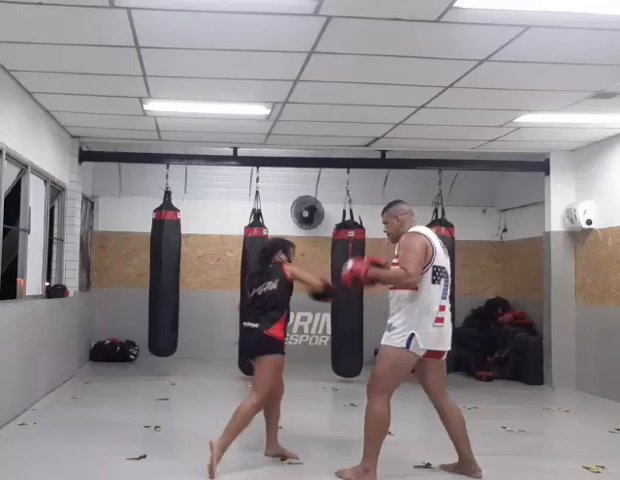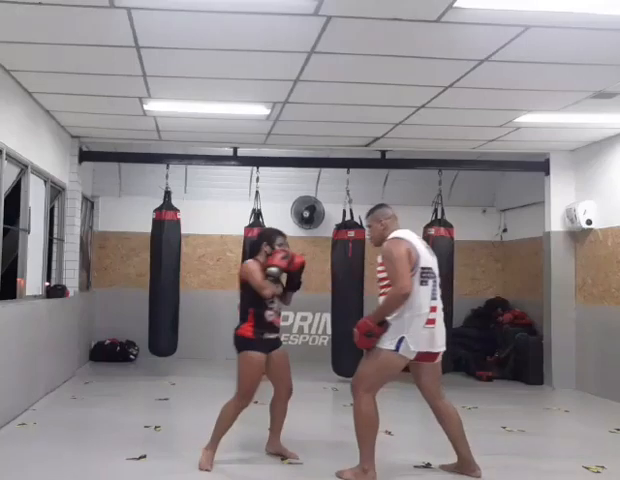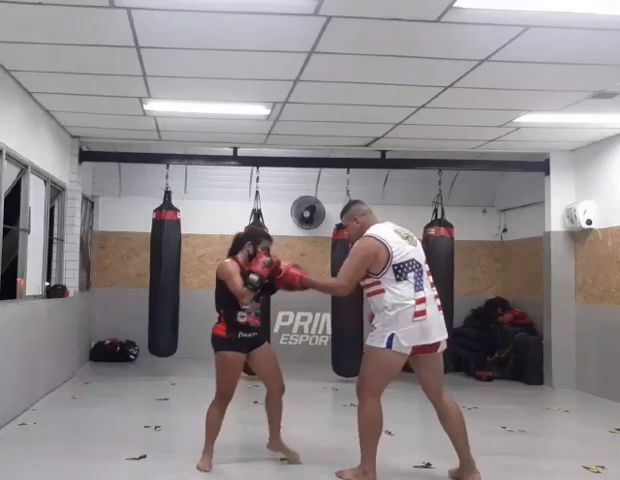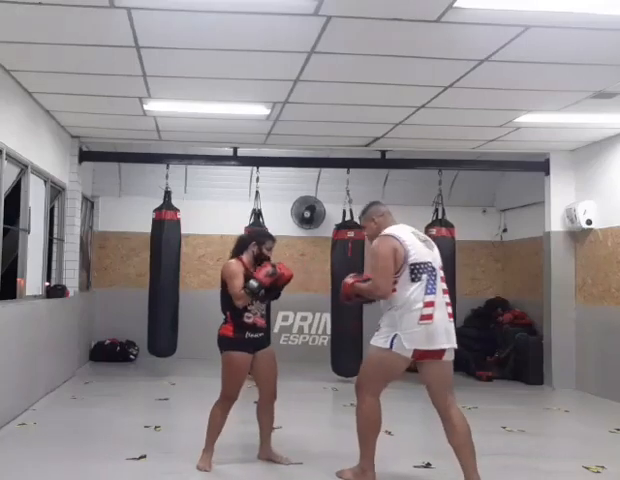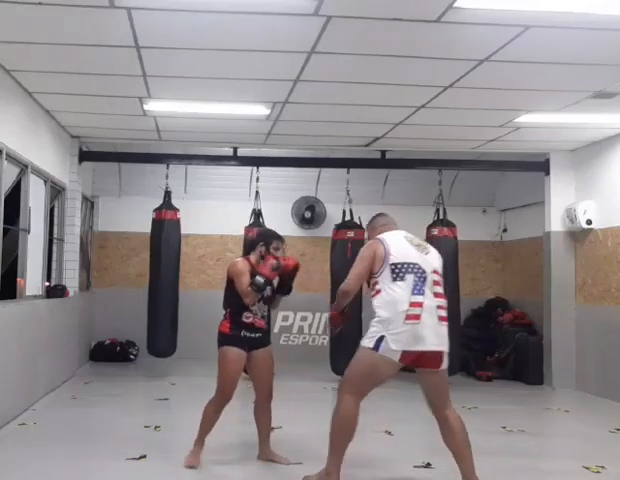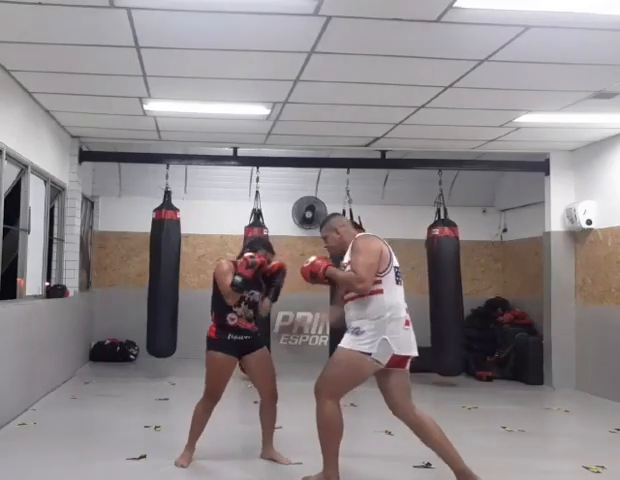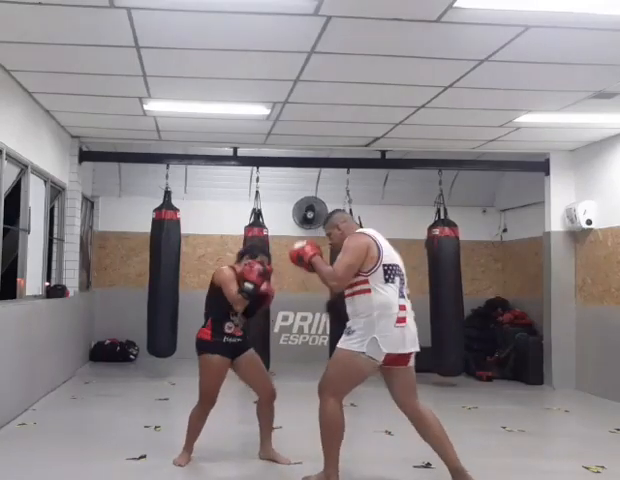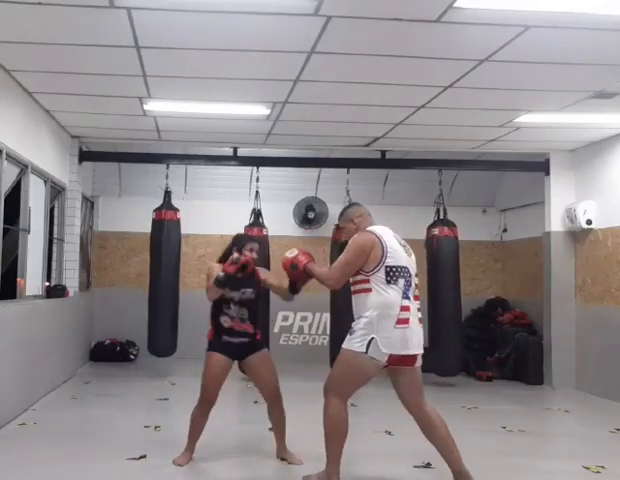
dt=0.3s
person 1, frame 1
left shoulder: (413, 237)
right shoulder: (432, 240)
left elbow: (408, 277)
left wrist: (368, 272)
right wrist: (379, 271)
left hip: (412, 328)
right hip: (435, 329)
left knee: (378, 391)
right knee: (440, 397)
person 1, frame 2
left shoulder: (394, 244)
right shoulder: (417, 242)
left elbow: (403, 290)
left wrist: (373, 320)
right wrist: (381, 317)
left hip: (405, 330)
right hip: (429, 330)
left knee: (362, 389)
right knee: (436, 398)
person 1, frame 3
left shoulder: (368, 242)
right shoulder: (405, 235)
left elbow: (342, 286)
left wrist: (301, 278)
left hip: (398, 326)
right hip: (430, 322)
left knee: (368, 393)
right knee: (439, 394)
person 1, frame 4
left shoulder: (385, 241)
right shoulder: (424, 240)
left elbow: (381, 289)
left wrist: (356, 286)
right wrist: (368, 284)
left hip: (405, 328)
right hip: (440, 328)
left knee: (366, 391)
right knee: (446, 404)
person 1, frame 5
left shoulder: (376, 244)
right shoulder: (431, 251)
left elbow: (349, 287)
left wrist: (337, 309)
left hip: (395, 331)
right hip: (432, 334)
left knee: (348, 393)
right knee: (443, 409)
person 1, frame 6
left shoulder: (364, 242)
right shoulder: (363, 251)
left elbow: (361, 283)
right elbow: (344, 304)
left wrist: (327, 271)
left hip: (378, 334)
right hip: (396, 337)
left knee: (325, 393)
right knee: (407, 411)
person 1, frame 7
left shoulder: (358, 240)
right shoulder: (381, 244)
left elbow: (335, 281)
left wrist: (312, 257)
left hip: (374, 331)
right hip: (402, 333)
left knee: (329, 393)
right knee: (411, 406)
person 1, frame 8
left shoulder: (365, 238)
right shoulder: (399, 243)
left elbow: (333, 279)
left wrist: (304, 263)
left hip: (377, 331)
right hip: (407, 333)
left knee: (334, 394)
right knee: (418, 405)
person 2, frame 1
left shoulder: (254, 275)
right shoulder: (286, 270)
left elbow: (252, 305)
right elbow: (319, 286)
right wrist: (326, 289)
left hip: (252, 334)
right hip: (269, 338)
left knee: (275, 391)
right knee: (260, 396)
left ankle: (272, 445)
right ankle: (221, 444)
person 2, frame 2
left shoulder: (270, 269)
right shoulder: (250, 266)
left elbow: (284, 300)
right elbow: (267, 291)
left wrist: (294, 277)
right wrist: (277, 268)
left hip: (271, 338)
right hip: (251, 338)
left knee: (285, 390)
right knee: (243, 398)
left ankle: (274, 443)
right ankle: (210, 448)
person 2, frame 3
left shoulder: (252, 268)
right shoulder: (228, 266)
right elbow: (243, 297)
left wrist: (270, 283)
right wrist: (258, 274)
left hip: (254, 336)
right hip: (230, 338)
left knee: (277, 388)
right knee: (223, 397)
left ankle: (276, 441)
right ankle: (207, 453)
person 2, frame 4
left shoulder: (257, 270)
right shoulder: (233, 266)
right elbow: (239, 300)
left wrist: (275, 286)
right wrist: (259, 280)
left hip: (260, 337)
right hip: (235, 338)
left knee: (269, 395)
right knee: (228, 397)
left ankle: (265, 449)
right ankle: (207, 452)
person 2, frame 5
left shoulder: (266, 270)
right shoulder: (239, 265)
left elbow: (271, 304)
right elbow: (249, 297)
left wrist: (286, 281)
right wrist: (265, 274)
left hip: (260, 337)
right hip: (234, 335)
left knee: (265, 395)
right knee: (223, 395)
left ankle: (265, 449)
right ankle: (197, 447)
person 2, frame 6
left shoulder: (258, 278)
right shoulder: (225, 266)
left elbow: (262, 311)
right elbow: (230, 298)
left wrist: (275, 284)
right wrist: (245, 273)
left hip: (252, 339)
right hip: (223, 338)
left knee: (270, 395)
right knee: (211, 397)
left ankle: (268, 448)
right ankle: (189, 449)
person 2, frame 7
left shoulder: (249, 280)
right shoulder: (225, 272)
left elbow: (246, 312)
right elbow: (237, 304)
left wrist: (262, 300)
right wrist: (252, 282)
left hip: (239, 342)
right hip: (214, 342)
left knee: (268, 393)
right knee: (206, 401)
left ankle: (266, 448)
right ankle: (187, 450)
person 2, frame 8
left shoulder: (259, 274)
right shoulder: (217, 268)
left elbow: (286, 293)
right elbow: (212, 295)
left wrist: (296, 283)
right wrist: (230, 271)
left hip: (251, 342)
right hip: (221, 341)
left knee: (274, 396)
right knee: (206, 400)
left ankle: (282, 449)
right ankle: (188, 450)
